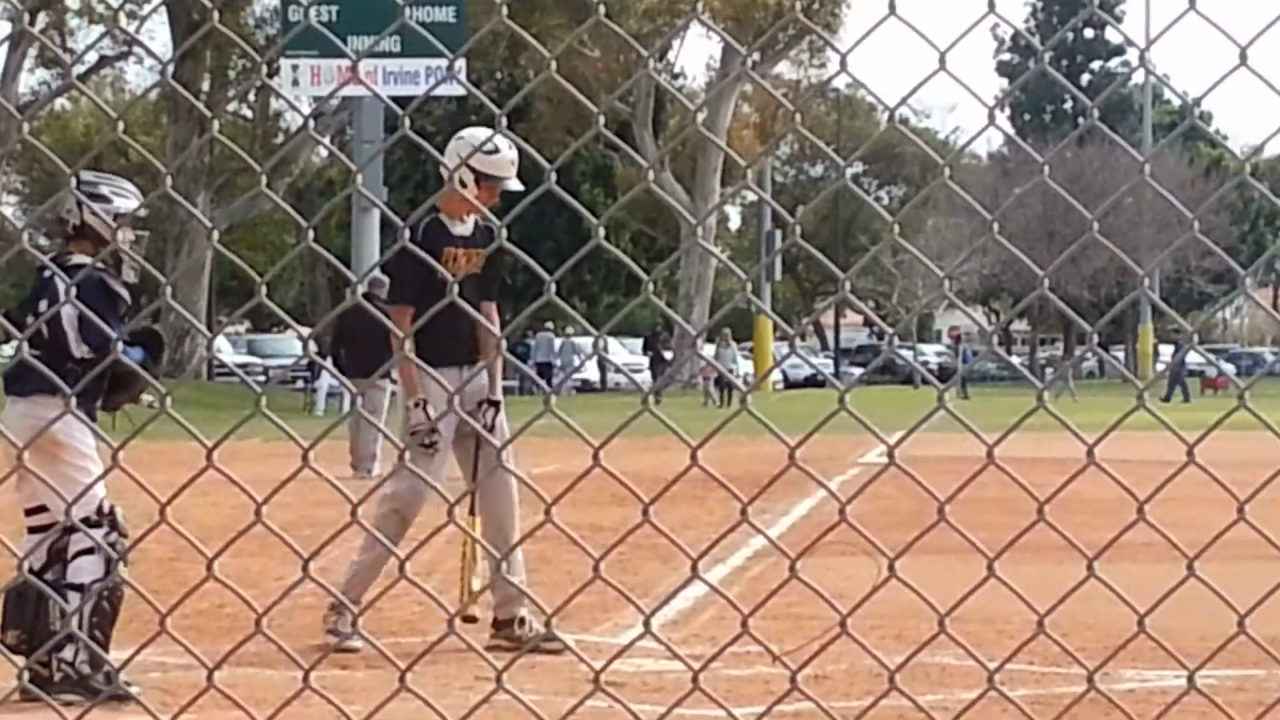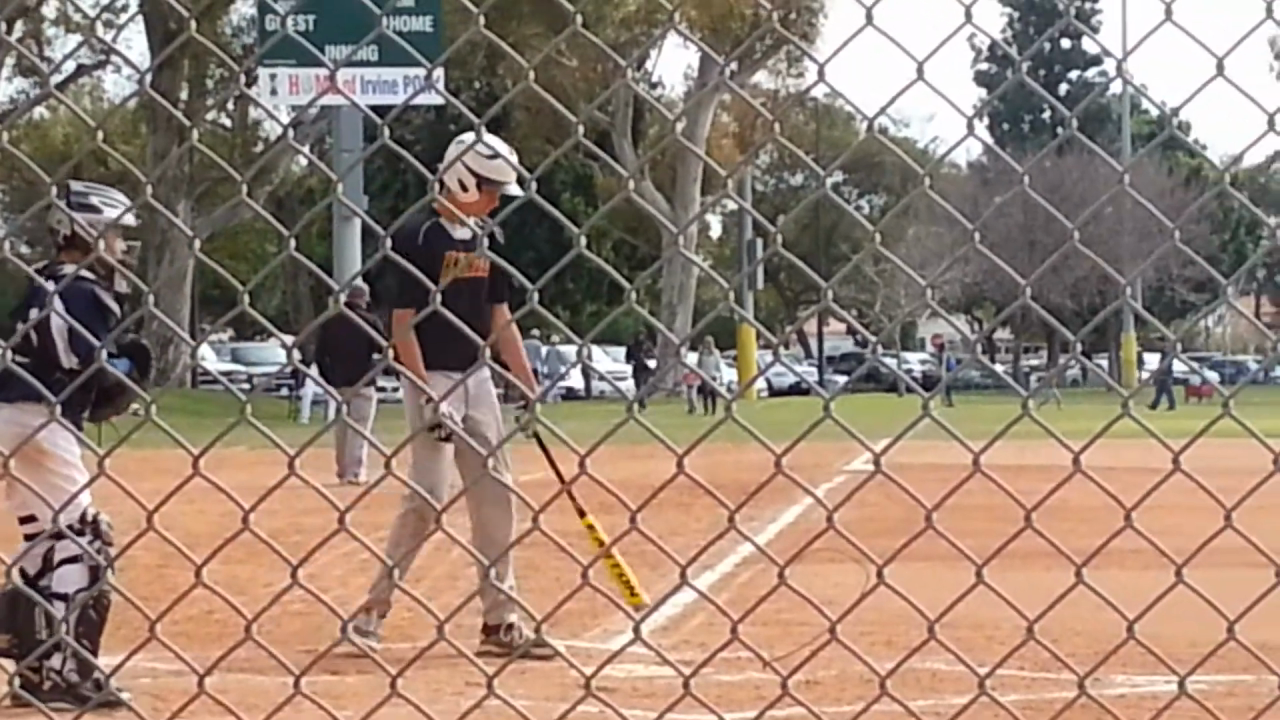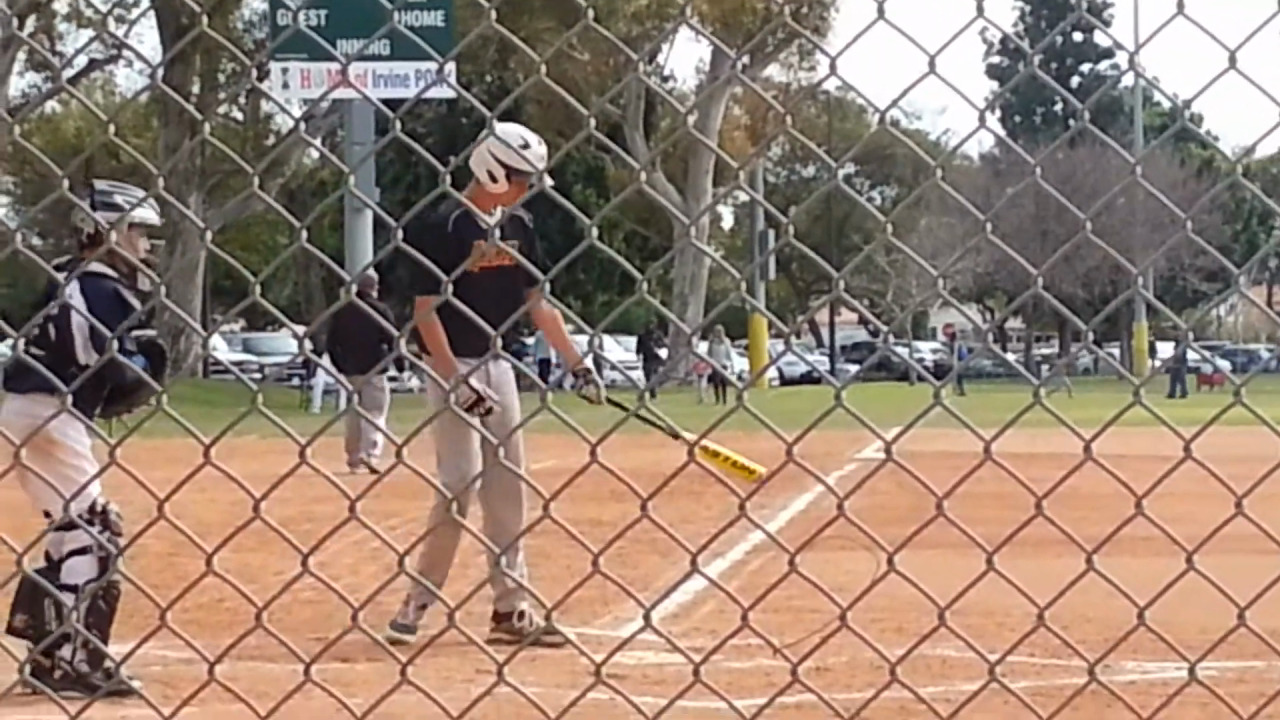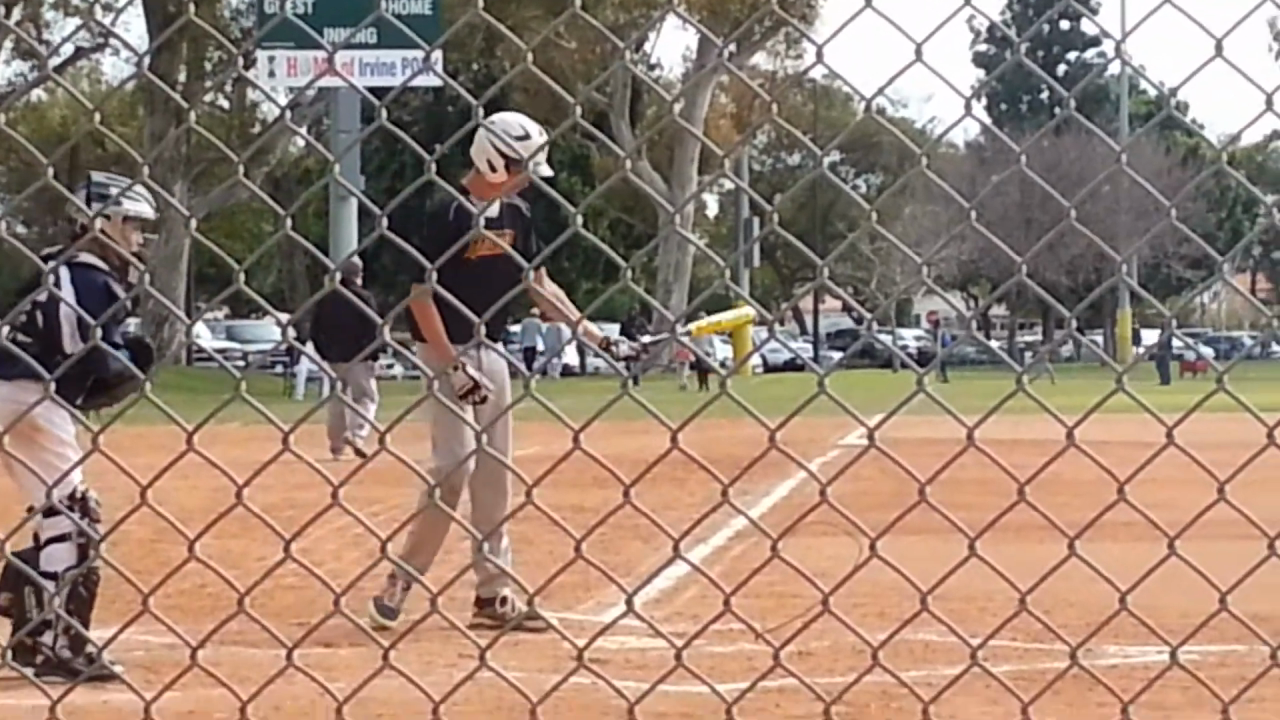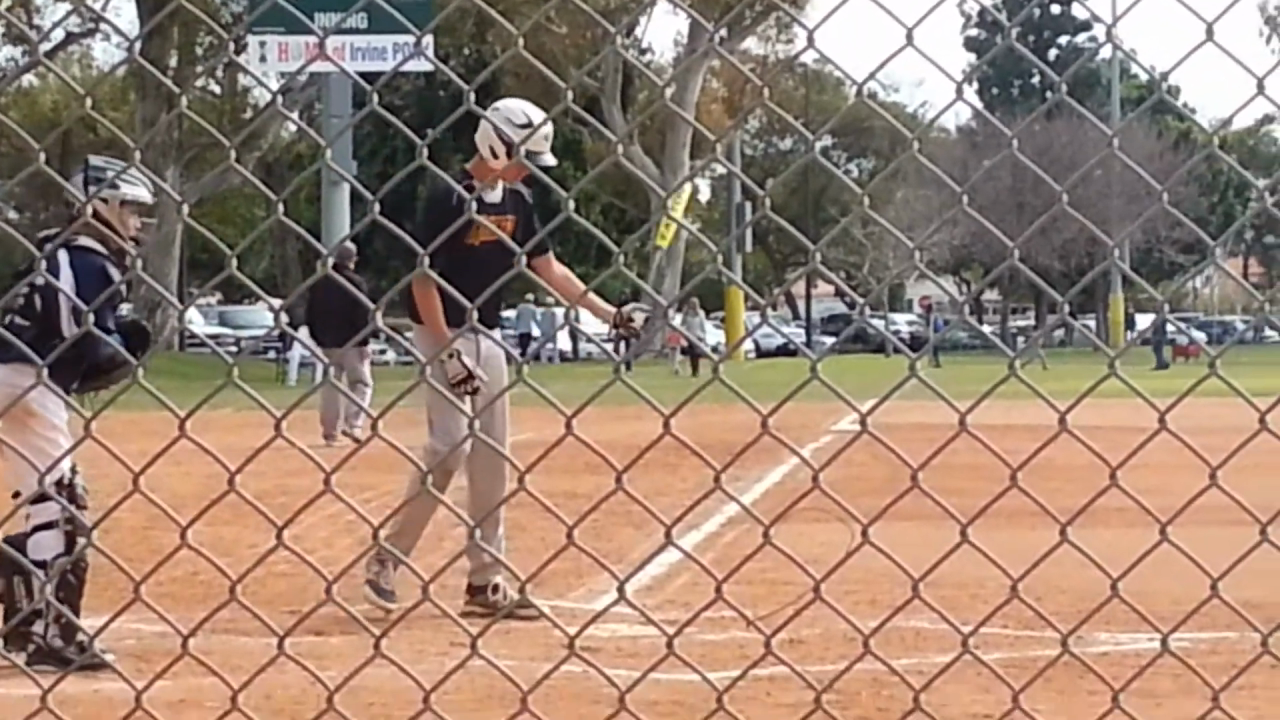
dt=0.1s
person 1, frame 1
left shoulder: (488, 234)
right shoulder: (419, 233)
left elbow: (489, 317)
right elbow: (400, 321)
left wrist: (495, 389)
right wrist: (418, 395)
left hip: (476, 375)
right hip: (429, 377)
left knee: (499, 492)
right knee: (410, 493)
left ankle: (511, 617)
right ankle: (346, 606)
person 1, frame 2
left shoulder: (487, 238)
right shoulder: (417, 236)
left elbow: (501, 319)
right elbow: (402, 324)
left wrist: (528, 388)
right wrist: (427, 397)
left hip: (476, 379)
right hip: (431, 381)
left knee: (495, 497)
right knee: (428, 497)
left ankle: (502, 622)
right ankle: (373, 607)
person 1, frame 3
left shoulder: (518, 226)
right shoulder: (445, 225)
left elbow: (537, 303)
right elbow: (424, 309)
left wrist: (577, 364)
right wrist: (456, 378)
left hip: (496, 365)
right hip: (453, 366)
left knee: (506, 487)
right knee: (461, 480)
left ankle: (510, 610)
right ankle: (416, 599)
person 1, frame 4
left shoulder: (515, 215)
right shoulder: (447, 214)
left elbow: (539, 283)
right elbow: (422, 298)
left wrist: (592, 335)
right wrist: (454, 366)
left hip: (489, 350)
right hip: (447, 353)
left knee: (495, 473)
right knee: (455, 465)
left ankle: (494, 595)
right ankle: (399, 580)
person 1, frame 5
left shoulder: (517, 201)
right shoulder: (448, 198)
left elbow: (547, 267)
right elbow: (422, 280)
left wrist: (609, 313)
right wrist: (449, 351)
left hip: (488, 337)
right hip: (443, 337)
left knee: (492, 458)
right knee: (448, 446)
left ankle: (486, 583)
right ankle: (386, 560)
person 2, frame 1
left shoulder: (53, 276)
right shoulder: (94, 283)
left elbow: (52, 349)
right elbow: (109, 361)
left wrist: (118, 359)
right wrist: (136, 359)
right hip: (56, 417)
left knee: (49, 538)
right knee: (95, 535)
right ankle: (76, 666)
person 2, frame 2
left shoulder: (46, 285)
right shoulder: (84, 293)
left elbow: (59, 364)
right elbow: (94, 373)
left wrist: (114, 376)
right wrist: (130, 371)
left knee: (43, 545)
right knee: (82, 543)
right ankle: (66, 673)
person 2, frame 3
left shoulder: (71, 279)
right shoulder: (104, 291)
right elbow: (107, 372)
left wrist: (125, 371)
right wrist: (143, 374)
right hip: (51, 417)
left knee: (70, 532)
right knee: (89, 533)
left ankle: (49, 654)
right ankle: (77, 663)
person 2, frame 4
left shoulder: (61, 268)
right shoulder: (92, 281)
right elbow: (89, 361)
left wrist: (114, 363)
right wrist: (128, 367)
left knee: (58, 518)
right knee: (70, 519)
right ankle: (59, 648)
person 2, frame 5
left shoulder: (56, 252)
right shoulder: (90, 265)
right elbow: (85, 348)
left wrist: (107, 350)
right wrist: (121, 353)
left knee: (46, 505)
right knee: (56, 508)
right ankle: (50, 639)
person 3, frame 1
left shoulder: (348, 312)
right shoulder: (385, 312)
left elbow: (335, 345)
left wrist: (342, 371)
left hip: (353, 375)
right hip: (377, 375)
left knee: (356, 419)
right knee: (374, 421)
left ankle: (357, 464)
right ankle: (367, 467)
person 3, frame 2
left shoulder: (330, 322)
right shoulder: (370, 320)
left elbow: (320, 355)
right elbow: (384, 349)
left wrist: (328, 381)
left hip: (339, 383)
right hip: (362, 383)
left knee: (342, 428)
right knee: (360, 428)
left ankle: (343, 472)
right ankle: (354, 472)
person 3, frame 3
left shoulder: (342, 311)
right shoulder: (380, 310)
left elbow: (331, 344)
right elbow: (392, 341)
left wrist: (341, 368)
right wrist: (400, 367)
left hip: (350, 372)
right hip: (374, 371)
left knee: (353, 415)
right knee: (376, 413)
left ankle: (354, 460)
right ankle: (368, 453)
person 3, frame 4
left shoulder: (326, 298)
right shoulder: (364, 297)
left elbow: (315, 331)
right elbow: (373, 329)
left wrist: (324, 354)
right wrist: (375, 357)
left hip: (334, 359)
right hip: (359, 358)
left knee: (336, 403)
right knee: (367, 398)
left ankle: (337, 447)
right ankle: (356, 435)
person 3, frame 5
left shoulder: (319, 283)
right shoulder: (356, 282)
left elbow: (310, 316)
right elbow: (363, 315)
left wrist: (318, 340)
right wrist: (365, 342)
left hip: (327, 345)
right hip: (352, 344)
left knee: (330, 388)
right knee: (361, 385)
left ankle: (330, 433)
right ankle: (352, 426)
